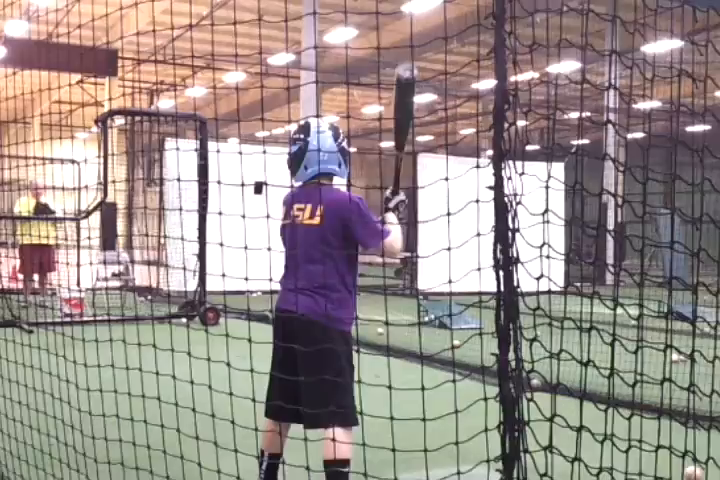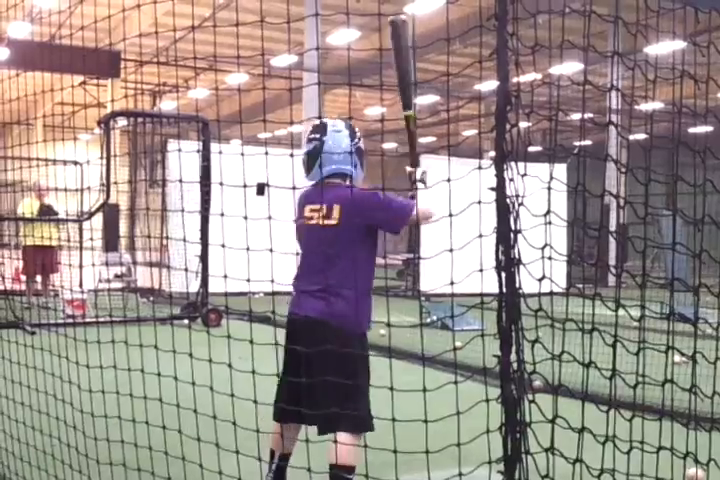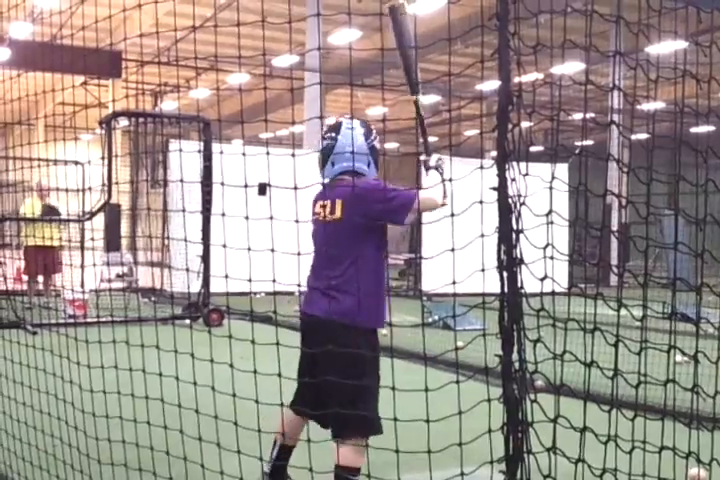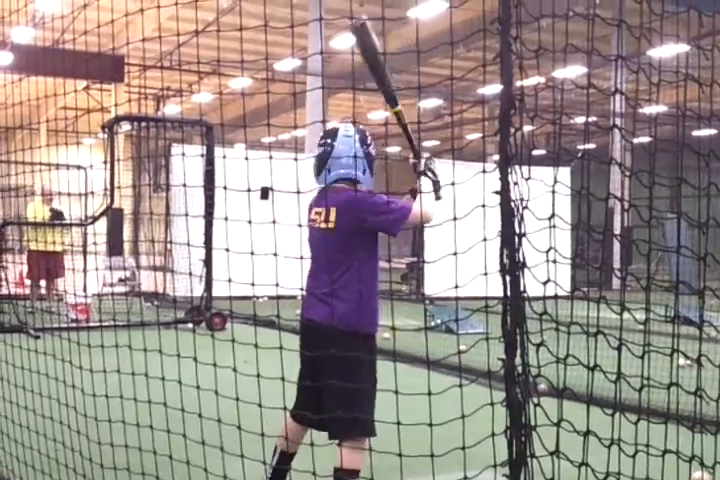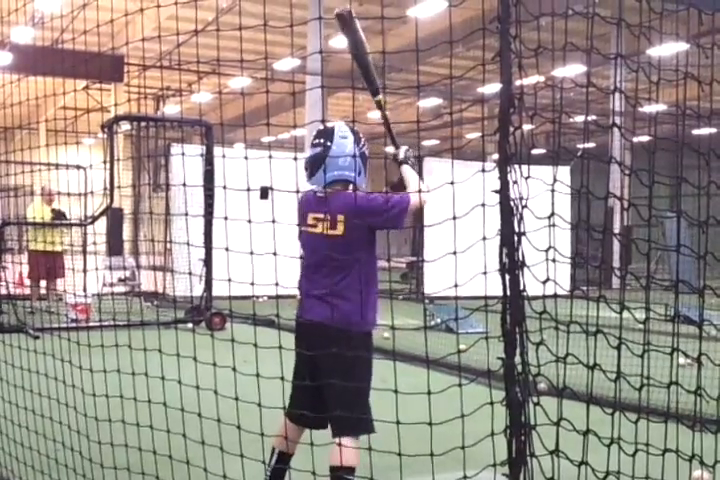
dt=0.3s
person 1, frame 1
left shoulder: (291, 202)
right shoulder: (345, 203)
right elbow: (393, 246)
left wrist: (375, 216)
right wrist: (392, 210)
left hip: (288, 314)
right hip: (326, 320)
left knee: (280, 408)
right knee: (337, 416)
person 1, frame 2
left shoulder: (306, 201)
right shoulder: (362, 200)
right elbow: (424, 213)
left wrist: (386, 207)
left hip: (301, 317)
right hip: (341, 323)
left knee: (291, 409)
right knee: (349, 420)
person 1, frame 3
left shoulder: (324, 197)
right shoulder: (365, 193)
right elbow: (433, 200)
left wrist: (412, 208)
right wrist: (435, 173)
left hip: (315, 315)
right hip: (349, 321)
left knee: (304, 401)
right knee: (356, 421)
person 1, frame 4
left shoulder: (320, 203)
right shoulder: (358, 201)
right elbow: (423, 214)
left wrist: (409, 198)
left hip: (315, 321)
right hip: (348, 327)
left knee: (305, 408)
right knee: (354, 425)
person 1, frame 5
left shoulder: (306, 203)
right shoulder: (363, 206)
right elbow: (418, 198)
left wrist: (384, 197)
right wrist: (406, 164)
left hip: (309, 323)
right hip: (347, 328)
left knee: (299, 411)
right knee: (348, 423)
person 2, frame 1
left shoulder: (47, 202)
right shoulder: (23, 201)
right elbow: (18, 216)
left wrist: (50, 213)
right wrist: (34, 213)
left hip: (46, 242)
right hip: (29, 241)
left knee: (44, 272)
right knee: (28, 272)
left ankle: (43, 298)
right ankle: (26, 299)
person 2, frame 2
left shoulder: (50, 204)
right shoulder: (26, 203)
right elbow: (22, 218)
left wrist: (53, 215)
right wrist: (37, 215)
left hip: (49, 244)
right hip: (32, 244)
left knee: (47, 273)
right knee: (31, 273)
left ankle: (46, 299)
right ankle: (29, 300)
person 2, frame 3
left shoulder: (52, 204)
right shoulder: (29, 202)
right elbow: (25, 219)
left wrist: (56, 216)
right wrist: (41, 215)
left hip: (51, 244)
right hip: (33, 243)
left knee: (49, 273)
right knee: (33, 273)
left ankle: (47, 299)
right ankle: (31, 300)
person 2, frame 4
left shoulder: (56, 208)
right shoulder: (33, 206)
right elbow: (32, 223)
left wrist: (61, 220)
right wrist: (48, 220)
left hip: (54, 248)
right hip: (37, 248)
left knee: (52, 278)
right knee: (35, 278)
right ankle: (33, 304)
person 2, frame 5
left shoulder: (57, 209)
right shoulder: (34, 207)
right elbow: (33, 223)
left wrist: (62, 220)
right wrist: (50, 221)
left hip: (55, 248)
right hip: (37, 248)
left knee: (52, 277)
right knee: (36, 277)
right ankle: (34, 304)
